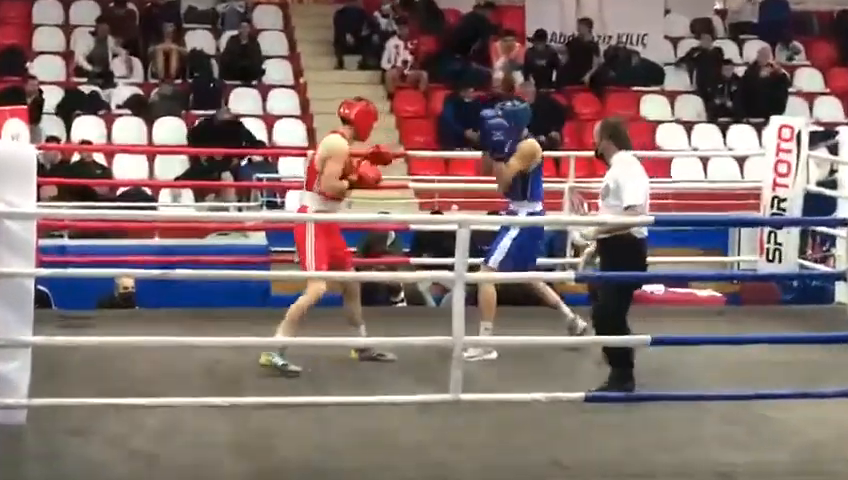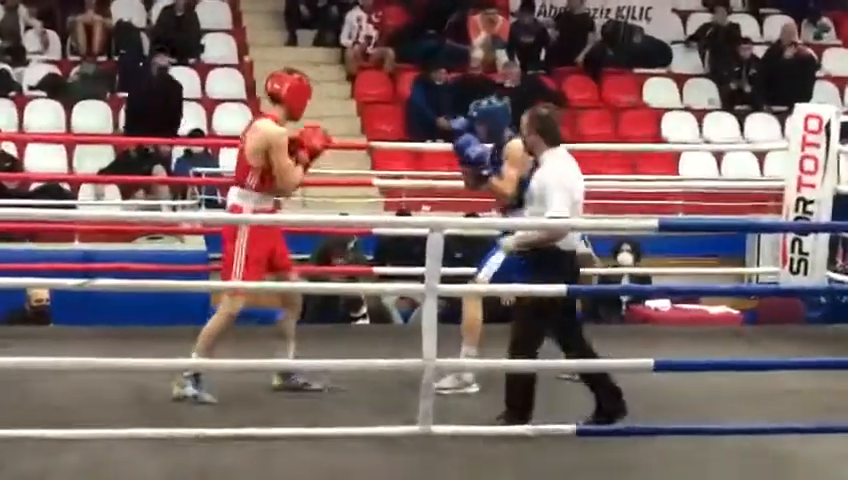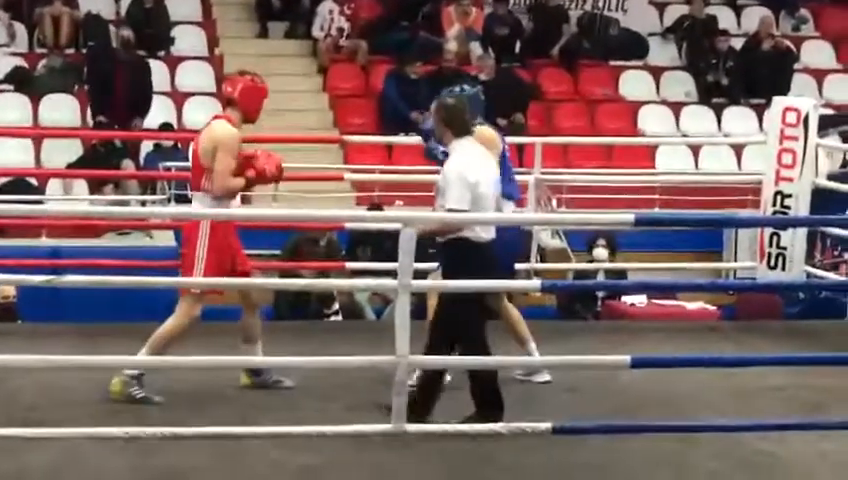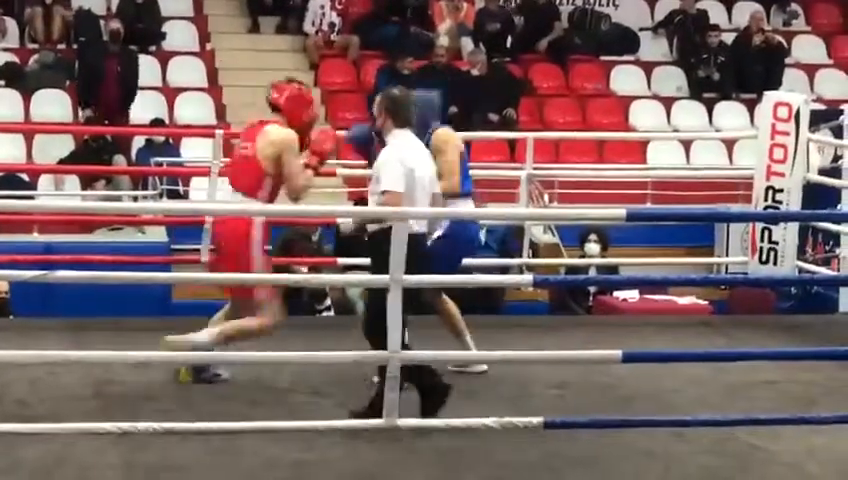
dt=0.5s
person 1, frame 1
left shoulder: (627, 169)
right shoulder: (618, 168)
left elbow: (634, 216)
left wrist: (596, 230)
right wrist: (596, 245)
left hip: (625, 252)
right hip: (615, 250)
left knee: (607, 316)
right knee: (609, 316)
left ankle: (621, 377)
right ankle: (621, 377)
person 1, frame 2
left shoulder: (552, 172)
right shoulder: (562, 163)
left elbow: (556, 228)
left wrist: (518, 241)
left hip: (549, 264)
right hip: (556, 262)
left knee: (524, 341)
right knee: (572, 340)
left ankle: (517, 414)
right ankle: (608, 401)
person 1, frame 3
left shoulder: (458, 165)
right shoulder: (483, 156)
left elbow: (454, 222)
right elbow: (494, 205)
left wrist: (418, 229)
left hip: (465, 255)
right hip: (481, 250)
left knee: (470, 337)
right knee: (441, 332)
left ankle: (489, 408)
right ankle: (419, 404)
person 1, frame 4
left shoulder: (393, 152)
right shoulder: (421, 151)
left elbow: (392, 205)
right elbow: (434, 205)
left wrist: (359, 219)
left hip: (393, 246)
right hip: (416, 243)
left knee: (378, 328)
right knee: (388, 327)
left ankle: (430, 385)
right ankle: (383, 401)
person 2, frame 1
left shoulder: (338, 143)
right shoulder: (339, 144)
left elbow: (339, 177)
right elbow: (328, 187)
left wrist: (368, 163)
right wrist: (357, 178)
left hip: (327, 222)
right hip: (313, 222)
left knee: (352, 284)
right knee: (317, 289)
left ankle: (362, 346)
right ankle: (274, 350)
person 2, frame 2
left shoulder: (264, 126)
right shoulder: (273, 132)
right elbow: (287, 185)
left wrist: (295, 151)
right wrist: (306, 154)
left hip: (263, 219)
right hip: (247, 220)
left knee: (293, 294)
right knee: (232, 305)
left ankle: (285, 372)
right ankle: (188, 378)
person 2, frame 3
left shoulder: (219, 128)
right shoulder: (228, 133)
right elbow: (220, 187)
left wrist: (249, 169)
right wrist: (253, 176)
left hip: (219, 223)
right hip: (207, 225)
left knee: (252, 296)
right knee: (189, 310)
left ankle: (255, 371)
right ankle: (129, 376)
person 2, frame 4
left shoulder: (255, 130)
right shoulder: (286, 136)
right elbow: (298, 192)
left wrist: (303, 153)
right wrist: (314, 160)
left hip: (227, 221)
right hip: (245, 227)
left knee: (241, 305)
right knee: (268, 318)
left ankle: (198, 364)
right ankle: (193, 343)
person 3, frame 1
left shoulder: (528, 146)
right shoulder: (515, 143)
left elbow: (503, 182)
right elbow: (486, 171)
left wrist: (498, 150)
right wrist: (488, 143)
left hip: (525, 218)
right hip: (522, 217)
left knee: (487, 273)
right knee: (528, 277)
left ankle: (485, 344)
right ankle: (573, 322)
person 3, frame 2
left shoulder: (515, 148)
right shoulder: (501, 148)
left elbow: (507, 193)
right elbow: (474, 184)
left wrist: (484, 169)
right wrist: (468, 157)
left knee: (474, 292)
person 3, frame 3
left shoulder: (482, 135)
right shoulder: (486, 134)
left wrist: (447, 159)
right wrist: (444, 157)
left hip: (493, 224)
right hip: (504, 226)
right knee: (497, 299)
person 3, frame 4
left shoulder: (442, 137)
right shoulder: (426, 139)
left elbow: (451, 186)
left hip: (455, 224)
right hip: (451, 224)
right knee: (432, 294)
right ankle: (470, 354)
